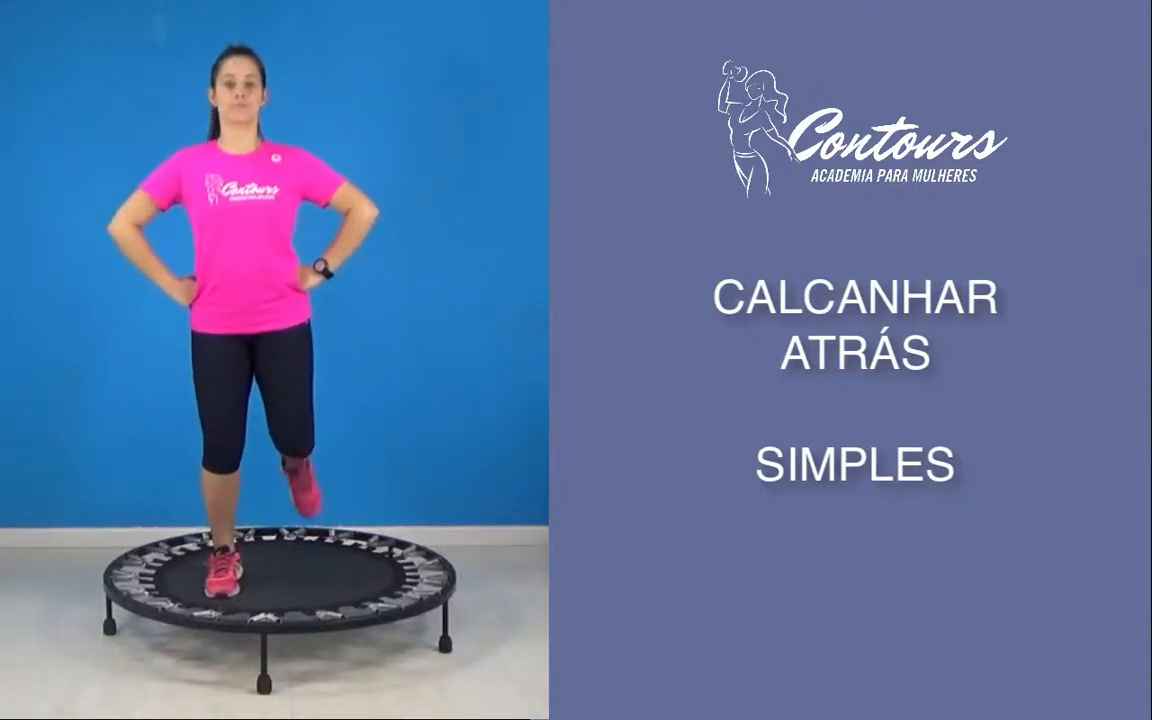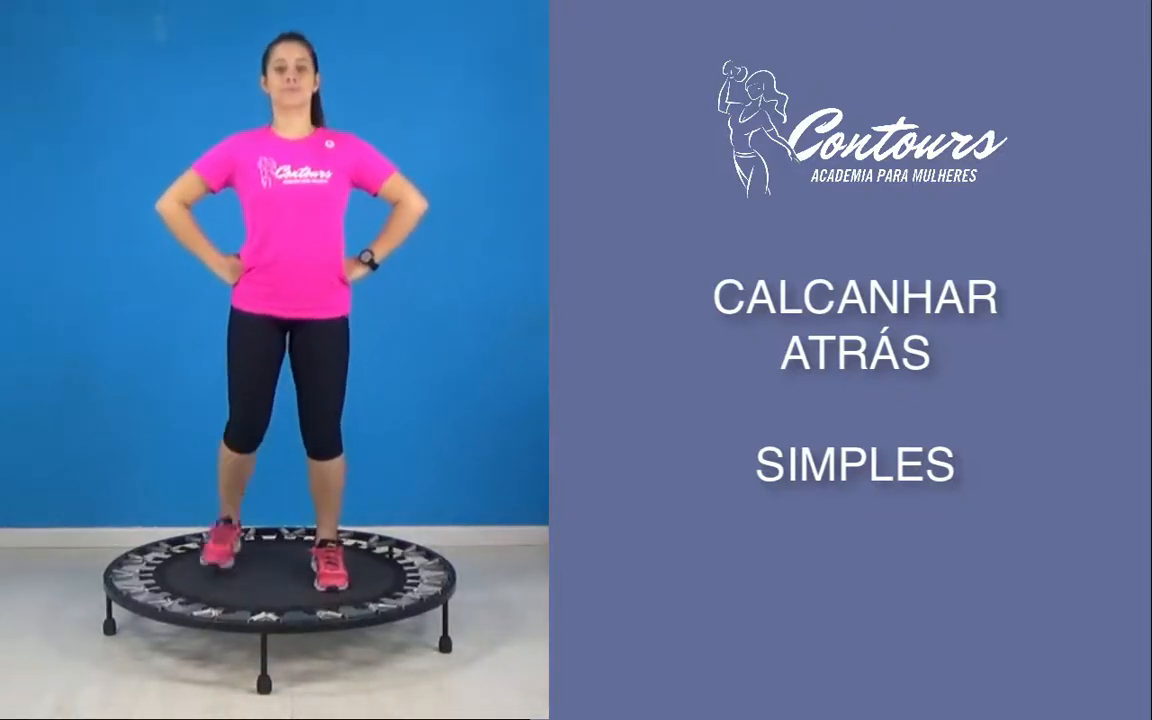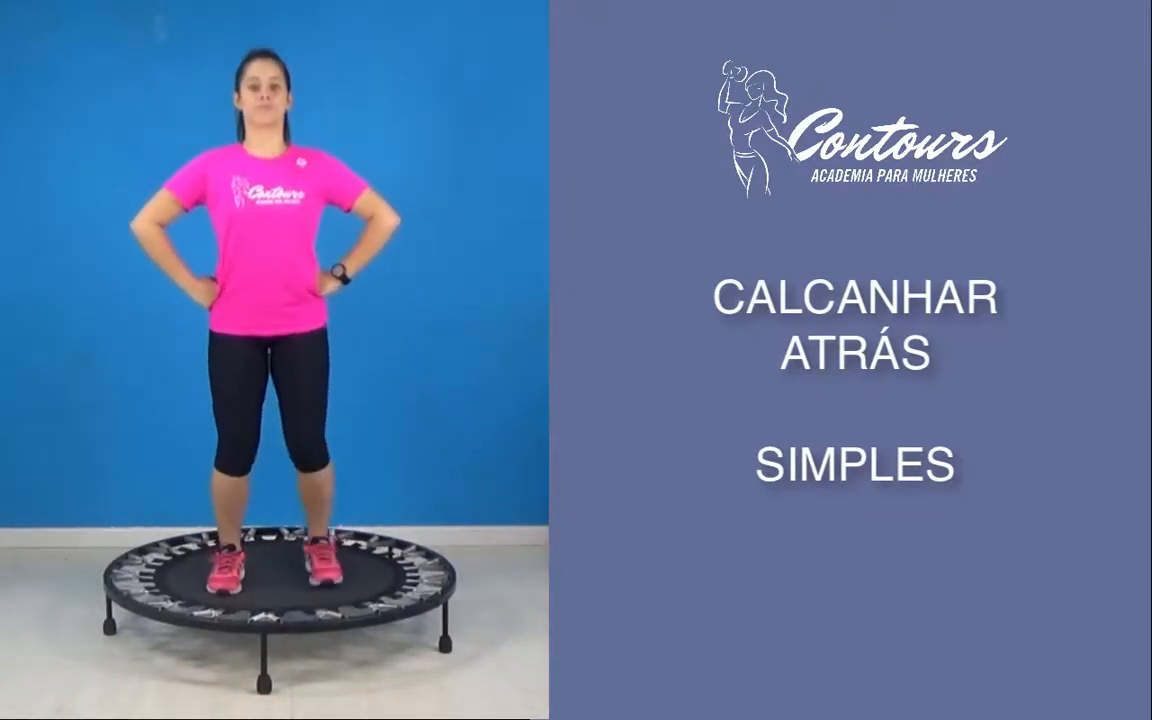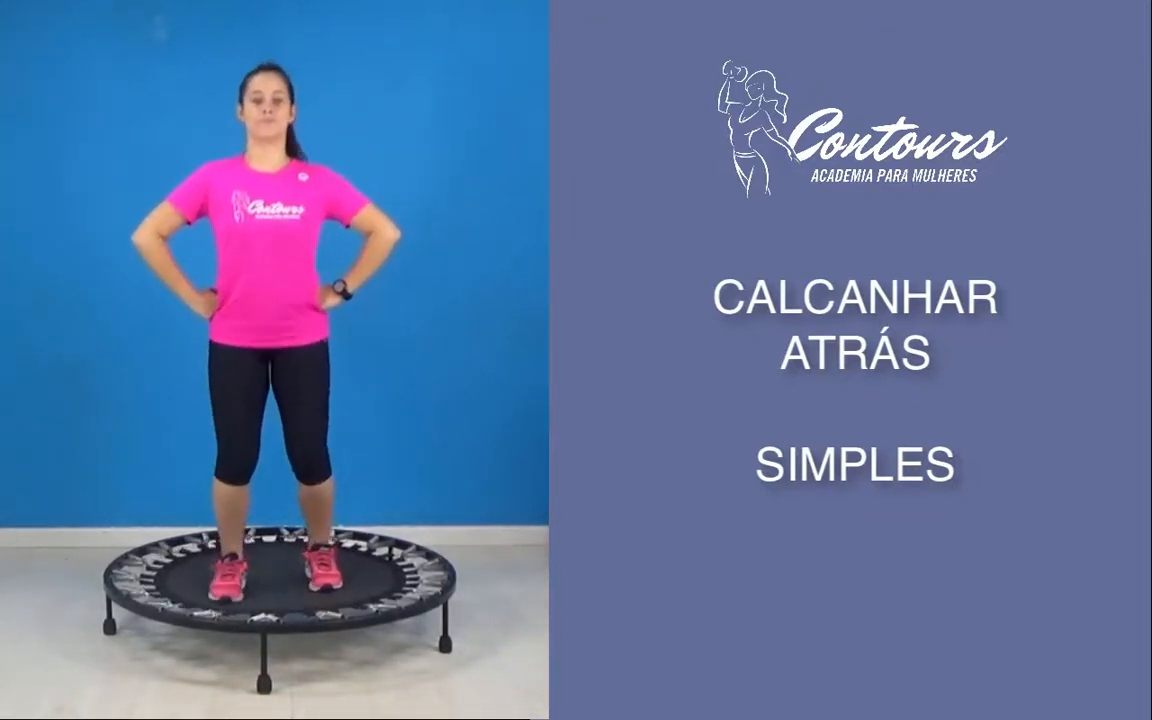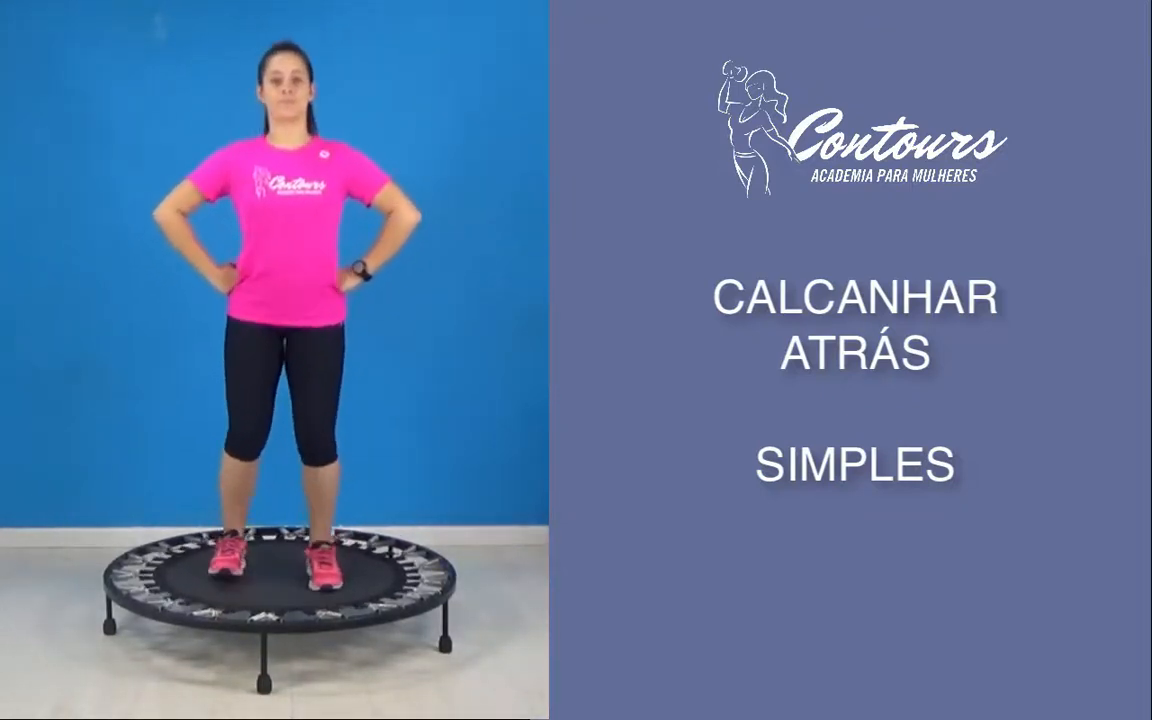
dt=1s
person 1, frame 1
left shoulder: (293, 164)
right shoulder: (187, 164)
left elbow: (363, 211)
right elbow: (123, 226)
left wrist: (322, 270)
right wrist: (174, 285)
left hip: (285, 325)
right hip: (215, 330)
left knee: (294, 437)
right knee: (221, 447)
left ankle: (296, 468)
right ankle: (224, 553)
person 1, frame 2
left shoulder: (346, 150)
right shoulder: (239, 149)
left elbow: (412, 203)
right elbow: (171, 205)
left wrist: (367, 261)
right wrist: (219, 264)
left hip: (324, 314)
right hip: (255, 311)
left knee: (323, 433)
right knee: (246, 426)
left ankle: (327, 546)
right ankle: (226, 524)
person 1, frame 3
left shoulder: (318, 167)
right shoulder: (212, 167)
left elbow: (384, 219)
right elbow: (145, 224)
left wrist: (339, 275)
right wrist: (194, 285)
left hip: (303, 329)
right hip: (234, 331)
left knee: (308, 446)
right knee: (235, 449)
left ankle: (320, 544)
right ankle: (229, 551)
person 1, frame 4
left shoulder: (319, 182)
right shoulder: (212, 178)
left elbow: (385, 233)
right elbow: (147, 237)
left wrist: (340, 290)
right wrist: (195, 297)
left hip: (303, 342)
right hip: (233, 343)
left knee: (310, 457)
right knee: (235, 459)
left ankle: (320, 550)
right ankle: (230, 558)
person 1, frame 5
left shoulder: (341, 160)
right shoulder: (236, 158)
left elbow: (406, 214)
right elbow: (169, 213)
left wrist: (360, 272)
right wrist: (215, 273)
left hip: (320, 322)
right hip: (251, 319)
left knee: (316, 438)
right knee: (246, 434)
left ankle: (321, 546)
right ankle: (231, 538)
